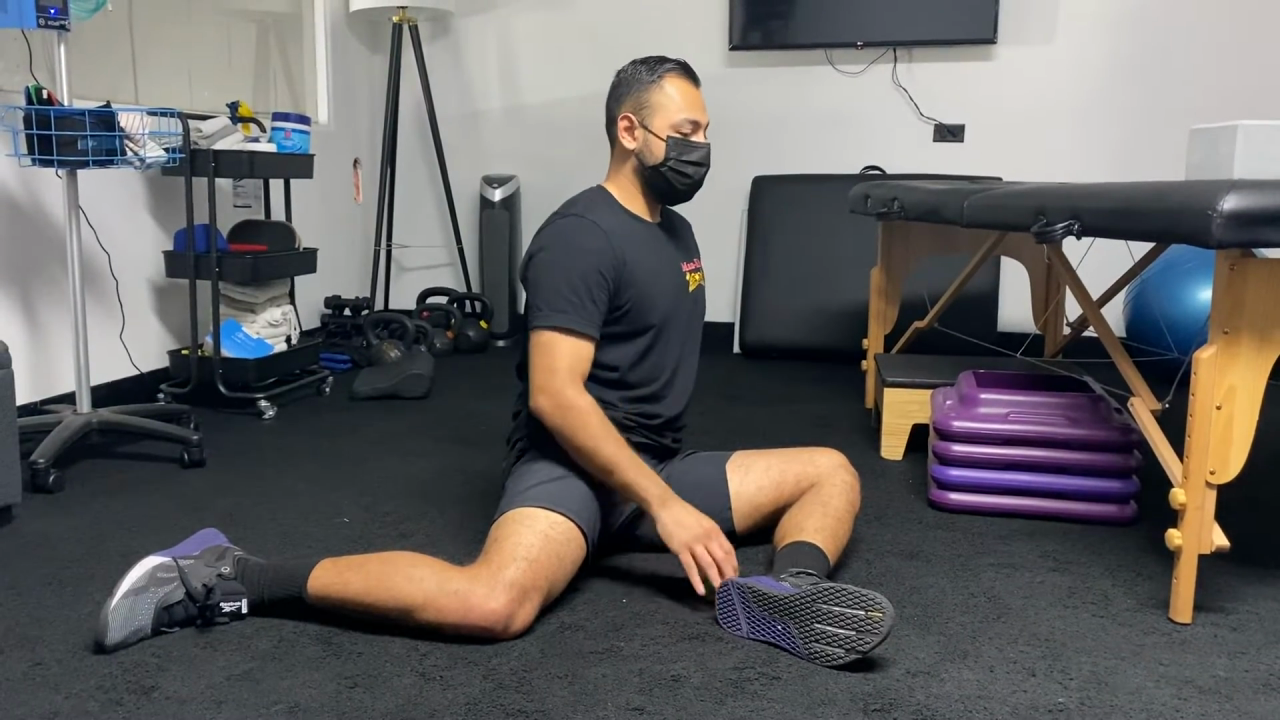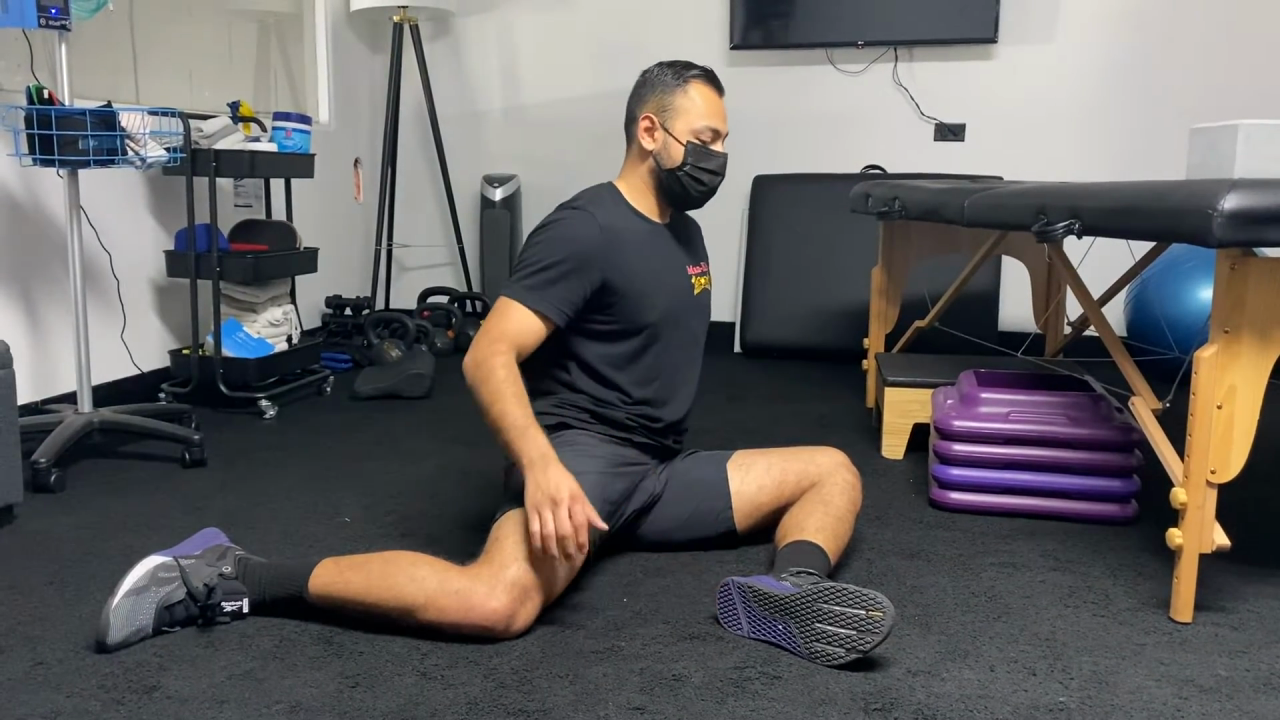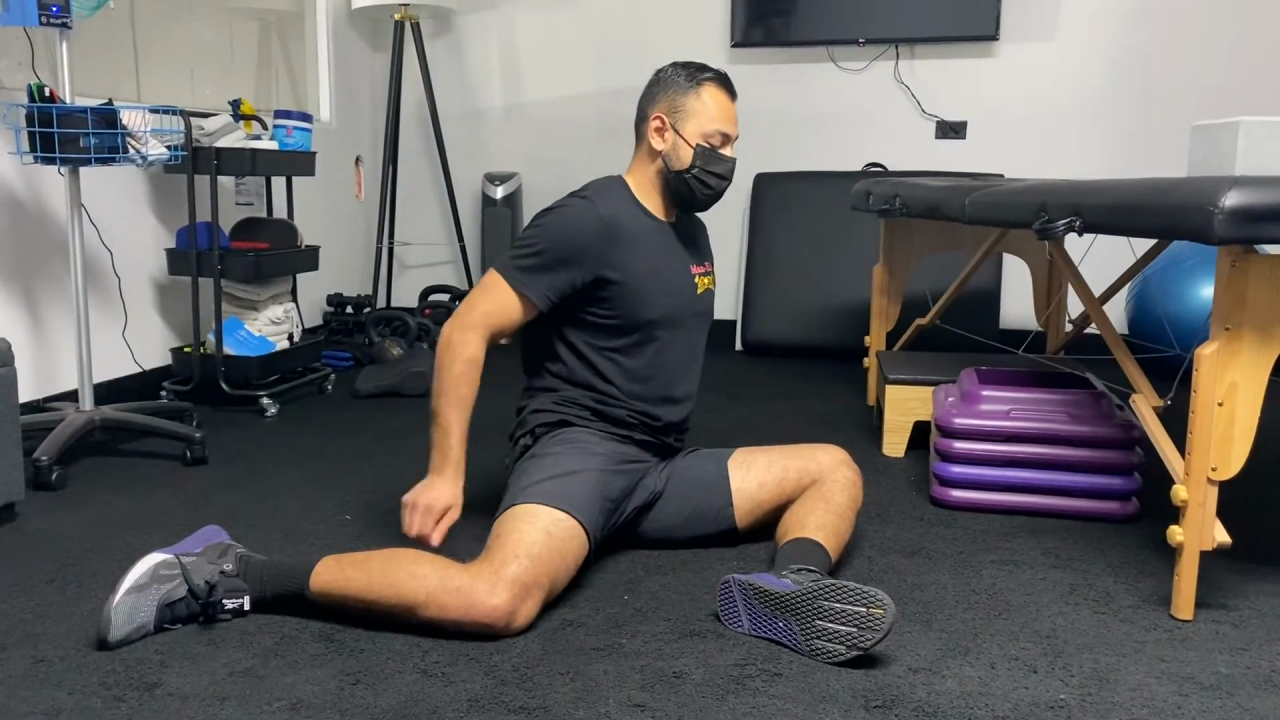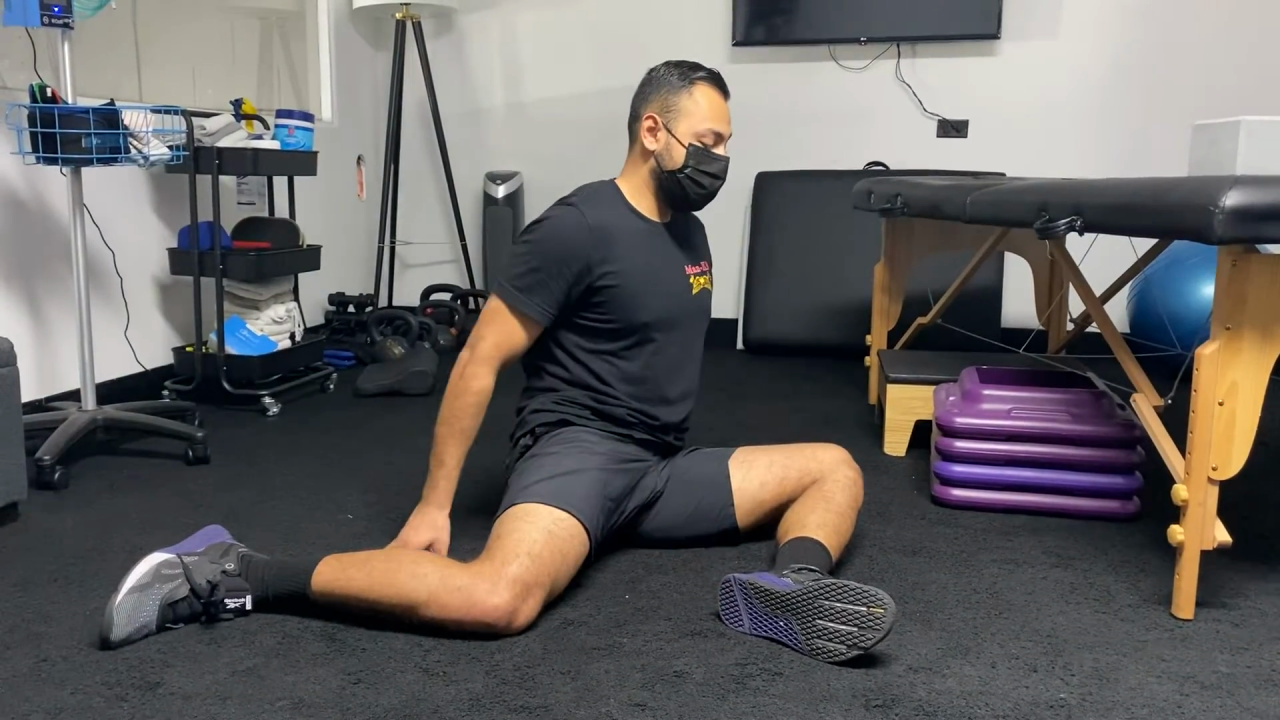
dt=0.5s
person 1, frame 1
left shoulder: (675, 231)
right shoulder: (581, 236)
right elbow: (555, 394)
left wrist: (668, 483)
right wrist: (664, 506)
left hip: (655, 461)
right hip: (574, 461)
left knee: (832, 472)
right knee: (495, 602)
left ankle: (786, 598)
right ankle: (228, 579)
person 1, frame 2
left shoulder: (684, 233)
right shoulder: (586, 230)
right elbow: (489, 356)
left wrist: (668, 450)
right wrist: (542, 465)
left hip: (659, 467)
right hip: (581, 453)
left knee: (834, 470)
right knee: (496, 603)
left ankle: (786, 595)
right ankle: (227, 579)
person 1, frame 3
left shoulder: (691, 232)
right shoulder: (590, 221)
right elbow: (464, 333)
left wrist: (669, 453)
right wrist: (445, 471)
left hip: (661, 466)
right hip: (578, 448)
left knee: (834, 469)
right knee: (495, 600)
left ankle: (788, 592)
right ankle: (232, 577)
person 1, frame 4
left shoulder: (690, 234)
right shoulder: (579, 228)
right elbow: (479, 363)
left wrist: (671, 446)
right wrist: (434, 506)
left hip: (661, 465)
right hip: (578, 448)
left knee: (837, 467)
right knee: (497, 598)
left ankle: (789, 592)
right ankle: (231, 576)
